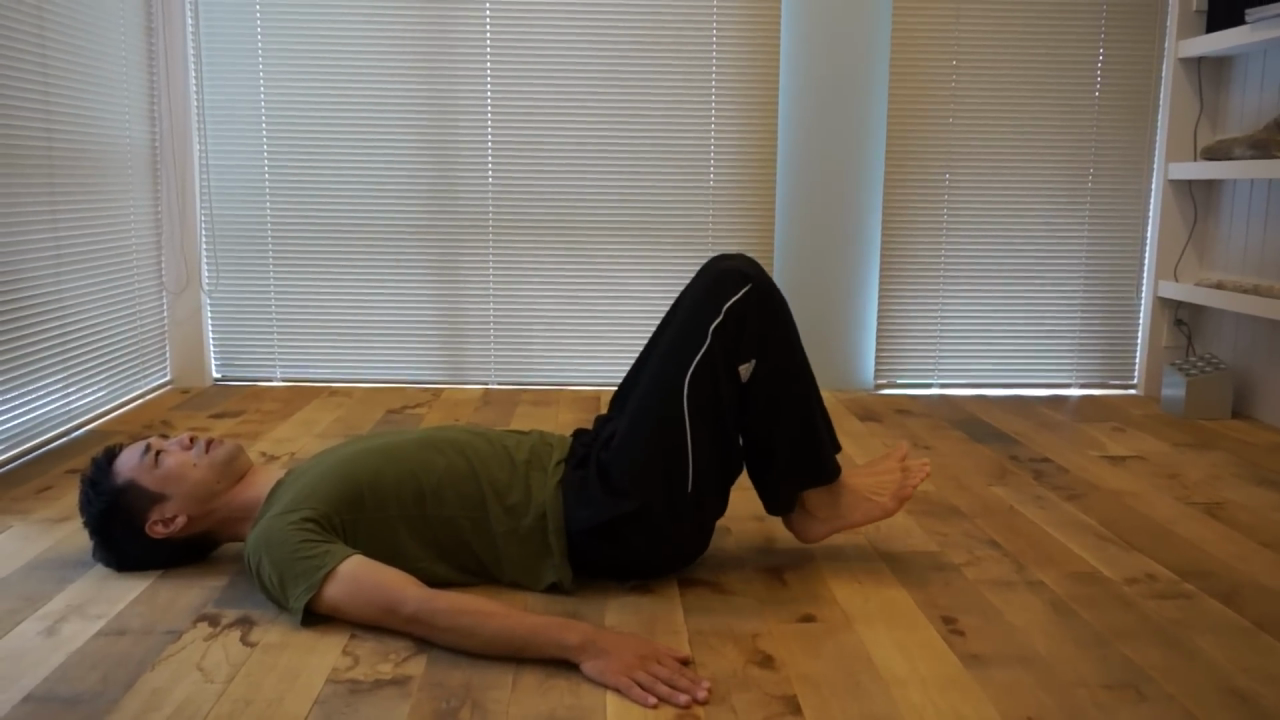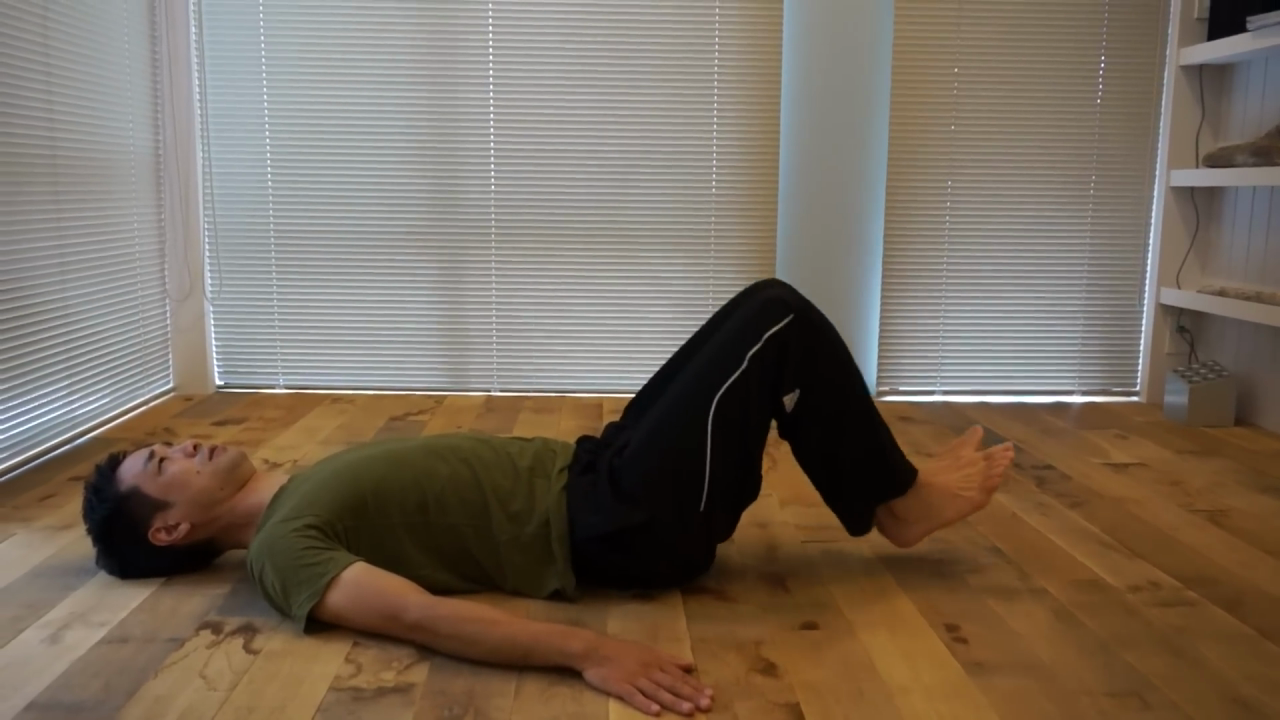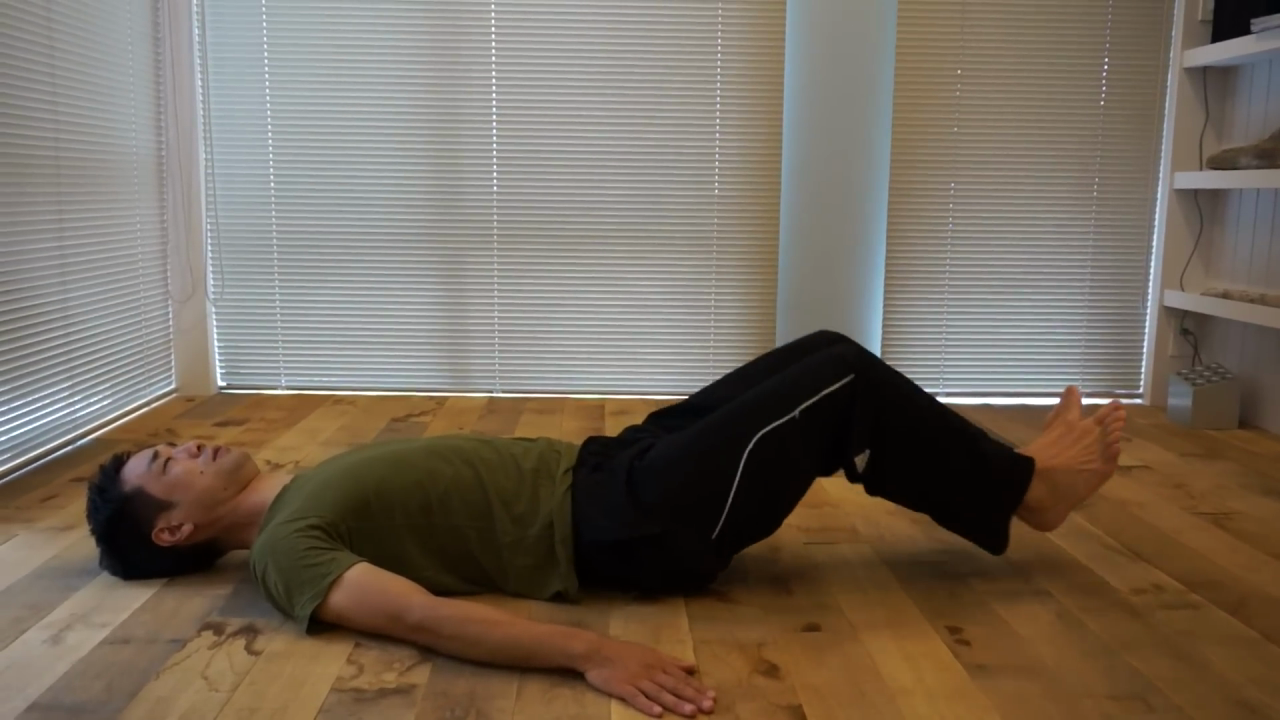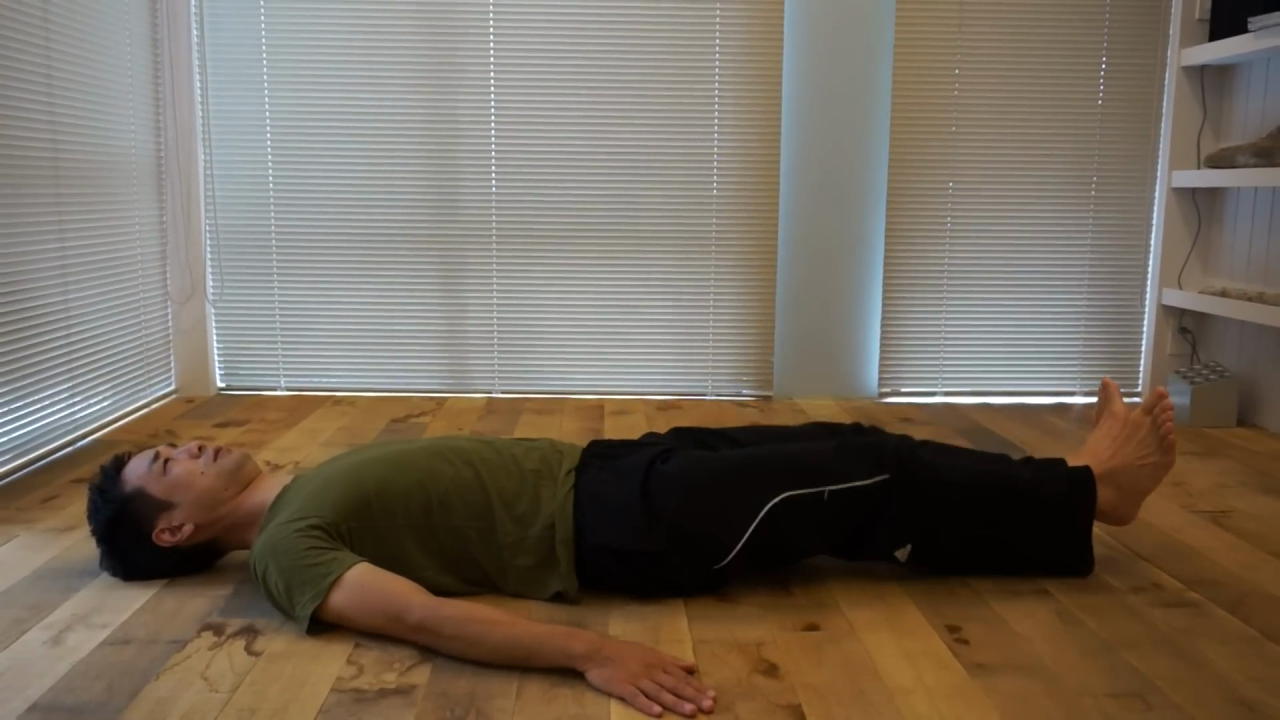
dt=0.5s
person 1, frame 1
left shoulder: (306, 489)
right shoulder: (281, 543)
right elbow: (414, 608)
right wrist: (584, 641)
left hip: (579, 468)
right hip: (614, 518)
left knee: (729, 285)
right knee: (734, 291)
left ankle: (814, 485)
right ankle: (814, 499)
person 1, frame 2
left shoulder: (307, 495)
right shoulder: (284, 551)
right elbow: (417, 614)
left hip: (585, 467)
right hip: (612, 527)
left knee: (768, 312)
right knee: (776, 322)
left ankle: (890, 489)
right ankle: (897, 501)
person 1, frame 3
left shoulder: (313, 497)
right shoulder: (287, 553)
right elbow: (418, 616)
left hip: (597, 467)
right hip: (616, 530)
left knee: (821, 366)
right knee: (837, 382)
left ankle: (1012, 478)
right ankle: (1027, 488)
person 1, frame 4
left shoulder: (312, 496)
right shoulder: (287, 551)
right elbow: (421, 614)
left hip: (599, 470)
right hip: (613, 531)
left knee: (847, 450)
right knee: (864, 483)
left ankle: (1067, 480)
right ankle: (1085, 496)
